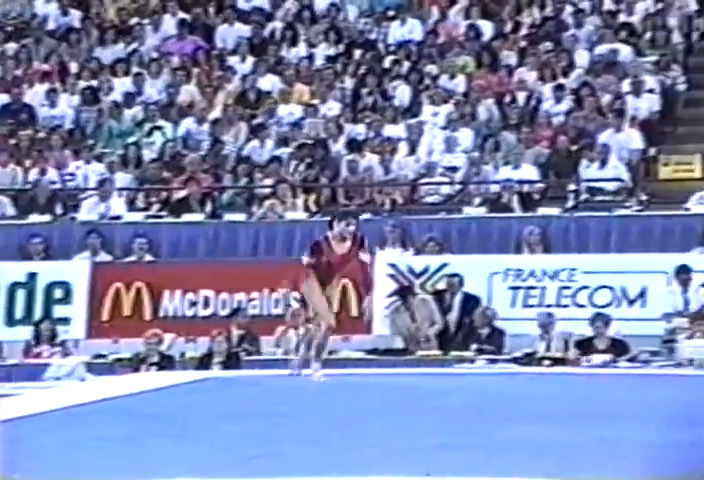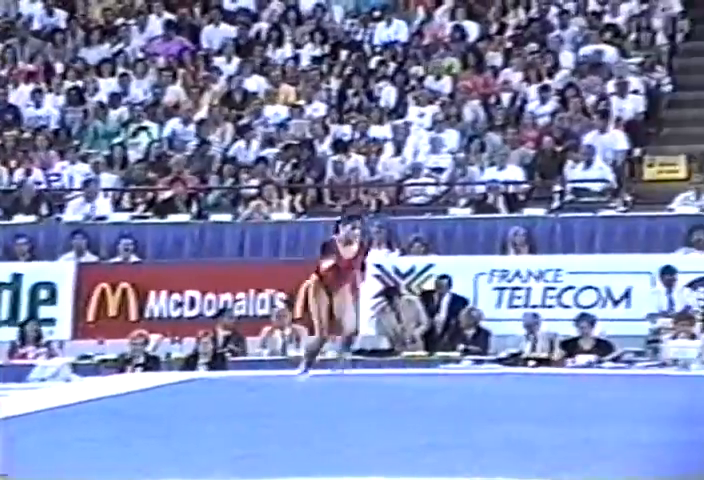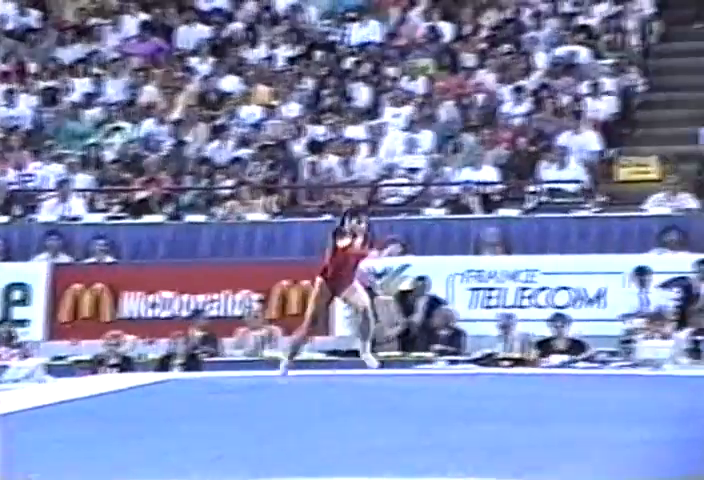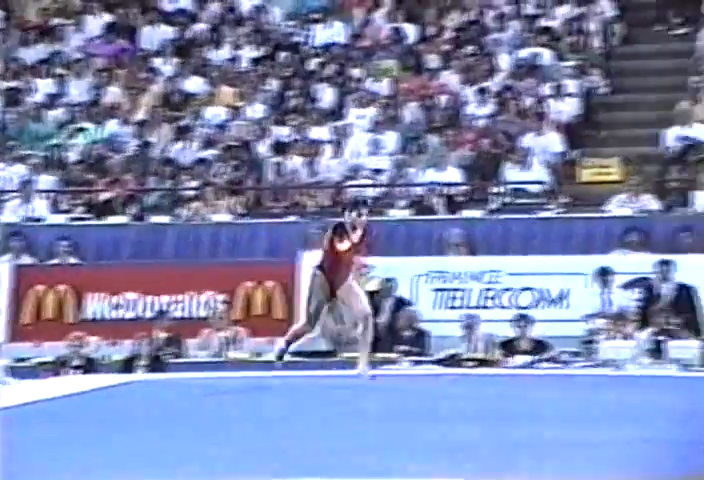
dt=0.1s
person 1, frame 1
left shoulder: (358, 241)
right shoulder: (321, 244)
left elbow: (364, 267)
right elbow: (307, 267)
left wrist: (368, 294)
left hip: (330, 283)
right hip: (313, 281)
left knee: (321, 325)
right knee: (329, 324)
right ankle: (315, 366)
person 1, frame 2
left shoulder: (362, 247)
right shoulder: (329, 246)
right elbow: (327, 270)
left wrist: (355, 292)
left hip: (341, 288)
right hip: (321, 287)
left knee: (351, 330)
right knee: (323, 335)
right ankle: (305, 366)
person 1, frame 3
left shoulder: (366, 237)
right shoulder: (339, 234)
right elbow: (345, 251)
left hip: (348, 284)
right hip: (326, 284)
left knee: (365, 307)
right knee: (308, 327)
left ankle: (365, 351)
right ankle: (288, 359)
person 1, frame 4
left shoulder: (363, 232)
right shoulder: (338, 229)
right elbow: (343, 253)
left hip: (345, 280)
right hip: (323, 278)
left knee: (366, 314)
right knee: (308, 324)
left ankle: (363, 364)
right ankle: (284, 344)
